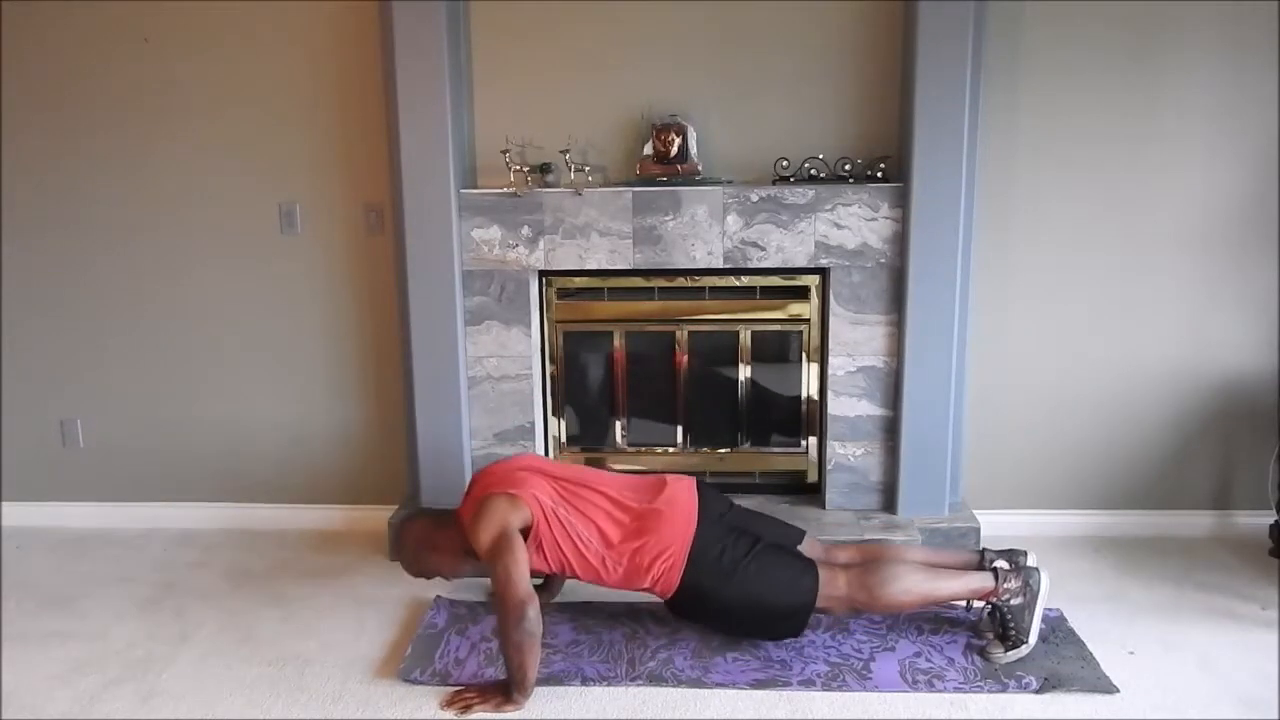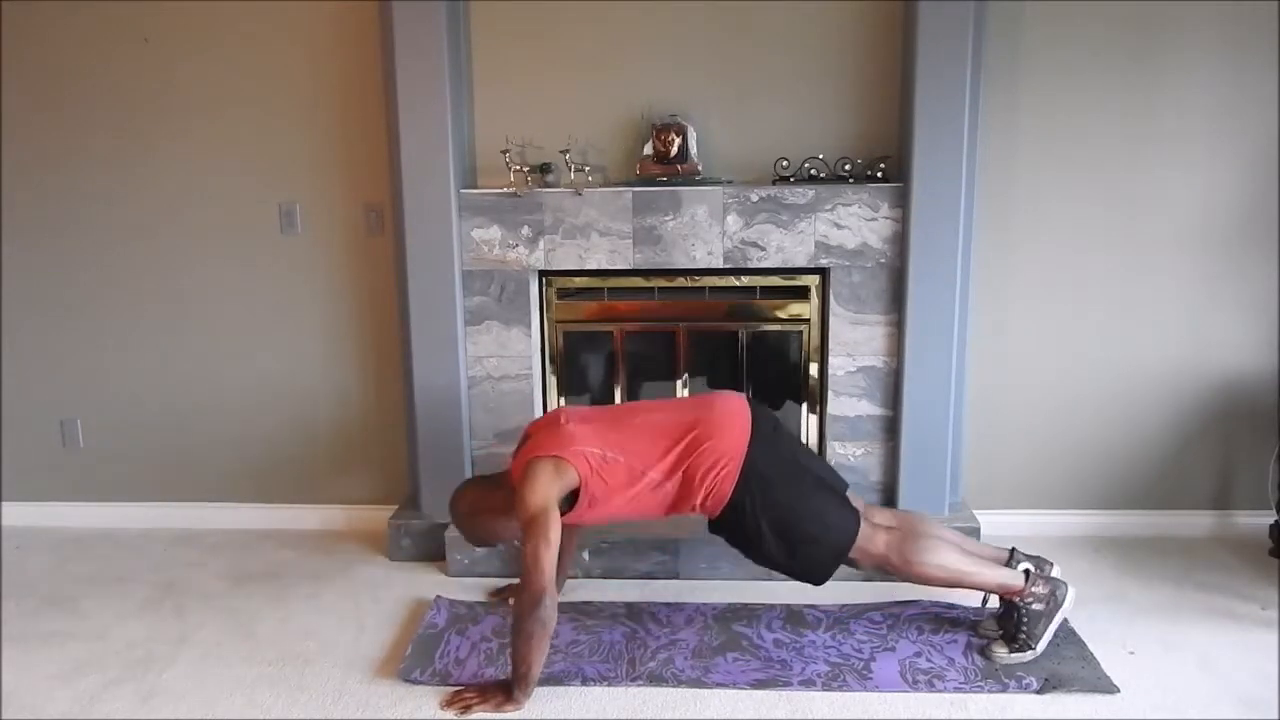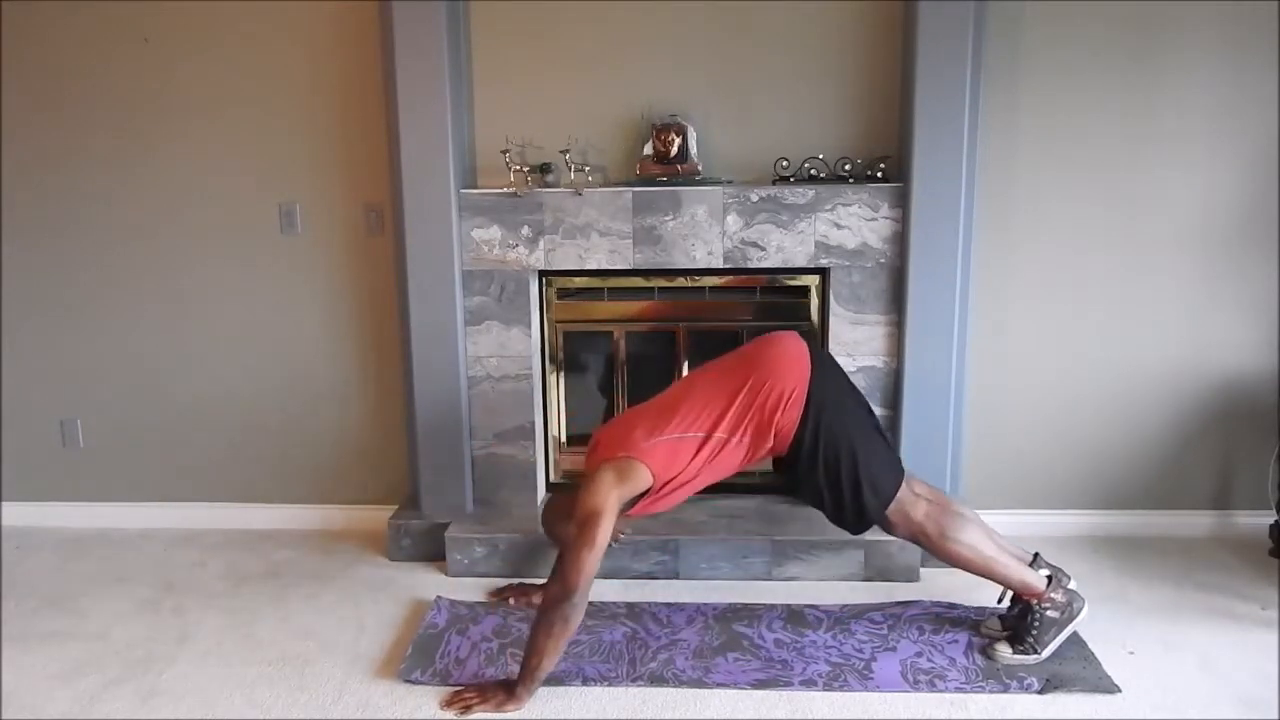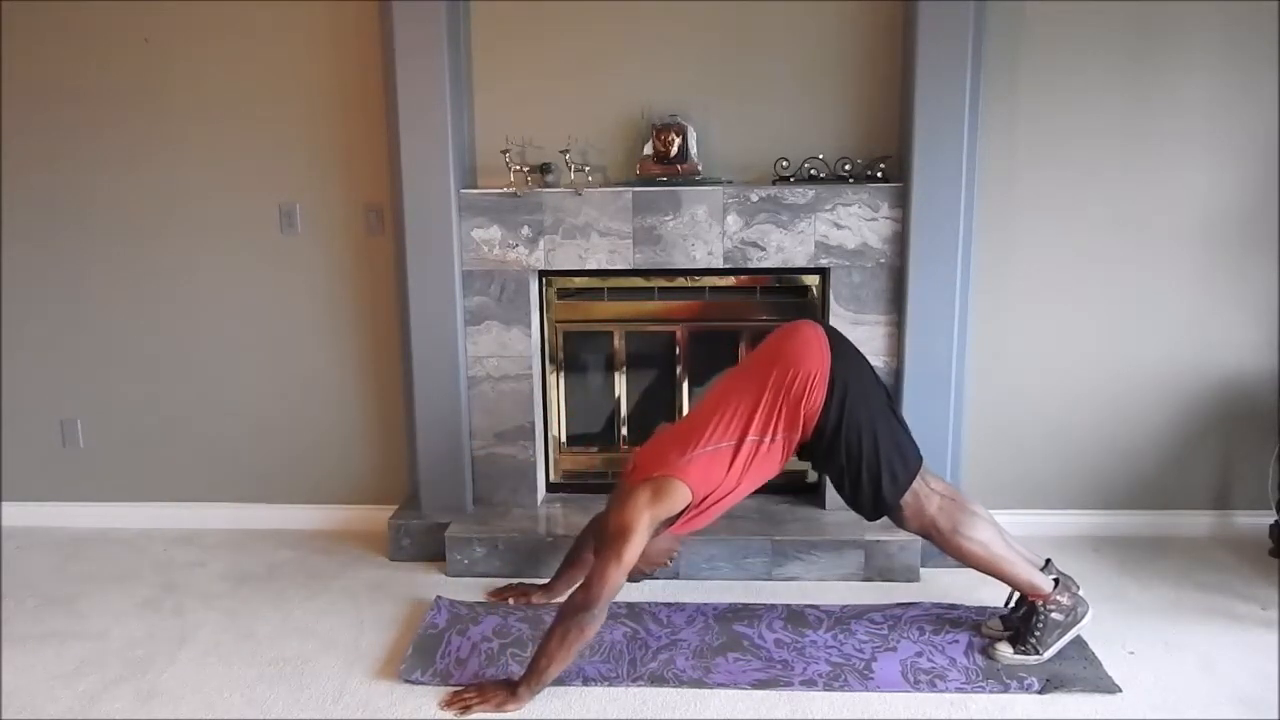
dt=0.5s
person 1, frame 1
left shoulder: (486, 521)
right shoulder: (500, 483)
left elbow: (518, 609)
right wrist: (547, 589)
left hip: (684, 558)
right hip: (687, 507)
left knee: (841, 592)
right knee: (834, 557)
left ankle: (1007, 587)
right ankle: (994, 563)
person 1, frame 2
left shoulder: (533, 485)
right shoulder: (542, 441)
left elbow: (537, 598)
right wrist: (547, 583)
left hip: (726, 467)
right hip: (732, 424)
left knee: (870, 546)
right knee: (868, 520)
left ankle: (1030, 588)
right ankle: (1020, 566)
person 1, frame 3
left shoulder: (602, 489)
right shoulder: (606, 461)
left elbow: (571, 599)
right wrist: (543, 586)
left hip: (792, 390)
right hip: (789, 369)
left knee: (902, 512)
right knee: (904, 497)
left ankle: (1049, 594)
right ankle: (1036, 576)
person 1, frame 4
left shoulder: (643, 508)
right shoulder: (638, 486)
left elbow: (590, 605)
right elbow: (595, 533)
right wrist: (547, 589)
left hip: (817, 379)
right hip: (809, 361)
left knee: (918, 507)
right knee: (919, 494)
left ankle: (1055, 597)
right ankle: (1040, 583)
